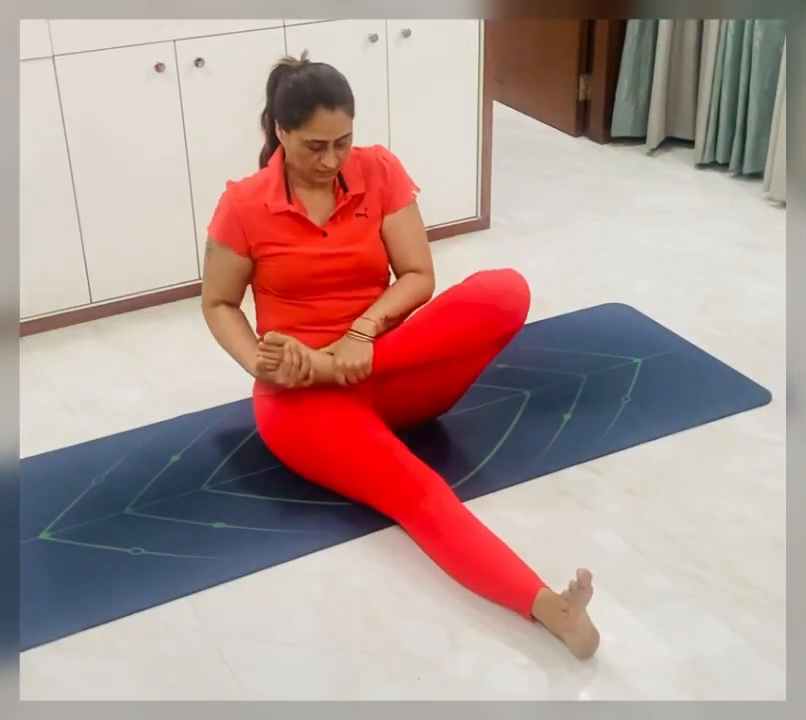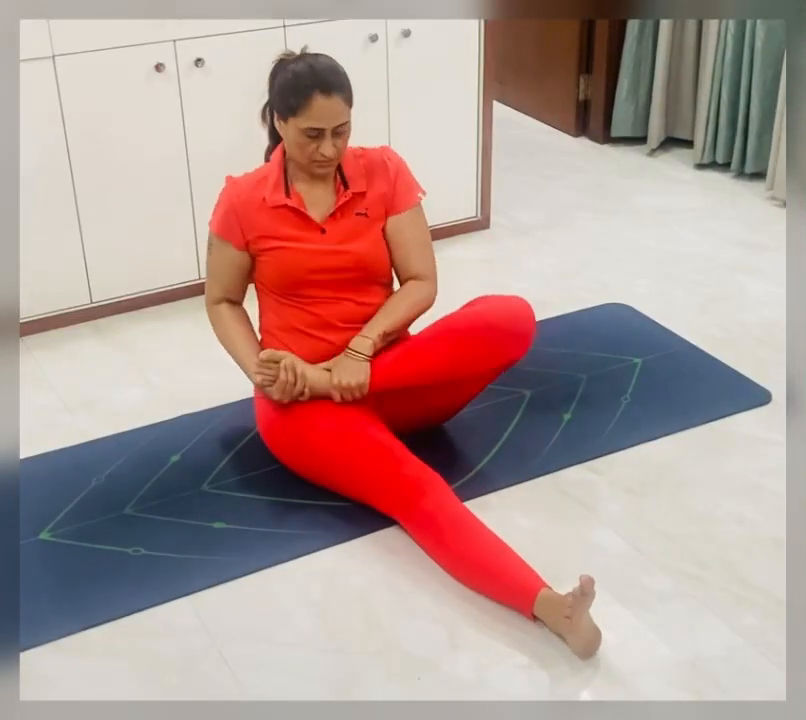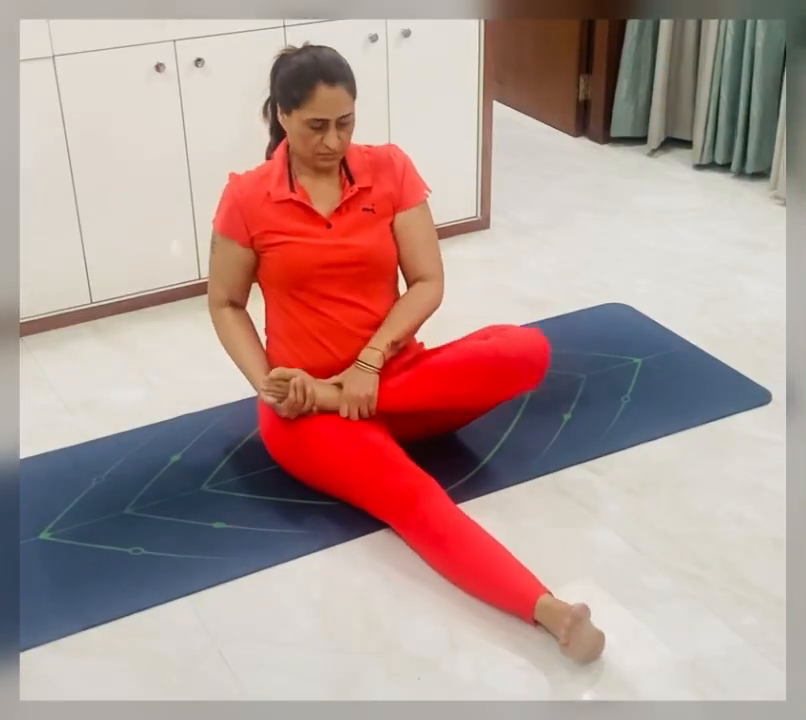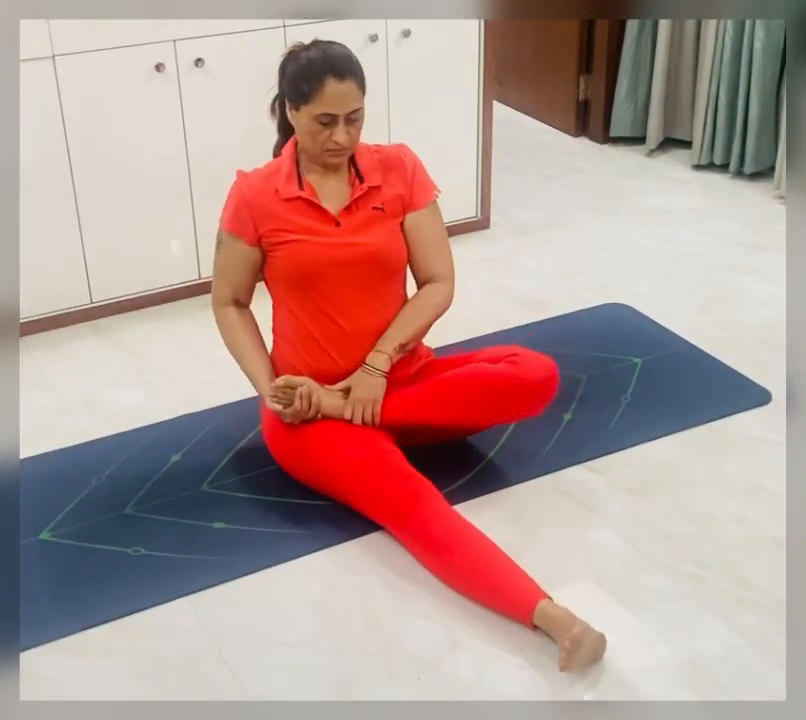
dt=0.2s
person 1, frame 1
left shoulder: (380, 170)
right shoulder: (244, 206)
left elbow: (418, 276)
right elbow: (218, 305)
left wrist: (361, 336)
right wrist: (261, 364)
left hip: (393, 378)
right hip: (302, 397)
left knee: (505, 293)
right knee: (418, 493)
left ankle: (328, 363)
right ankle: (545, 605)
person 1, frame 2
left shoulder: (384, 171)
right shoulder: (243, 201)
left elbow: (421, 283)
right elbow: (221, 301)
left wrist: (359, 353)
right wrist: (260, 372)
left hip: (392, 373)
right hip: (306, 401)
left knee: (511, 321)
right knee: (417, 493)
left ankle: (348, 379)
person 1, frame 3
left shoulder: (390, 169)
right shoulder: (246, 198)
left elbow: (428, 283)
right elbow: (225, 305)
left wrist: (368, 365)
right wrist: (266, 383)
left hip: (397, 377)
right hip: (310, 406)
left knee: (526, 354)
right knee: (415, 500)
left ankle: (345, 399)
person 1, frame 4
left shoulder: (400, 168)
right shoulder: (254, 195)
left elbow: (439, 284)
right elbow: (229, 304)
left wrist: (375, 368)
right wrist: (270, 388)
left hip: (404, 378)
right hip: (312, 407)
left knee: (535, 378)
right knee: (415, 506)
left ankle: (343, 406)
